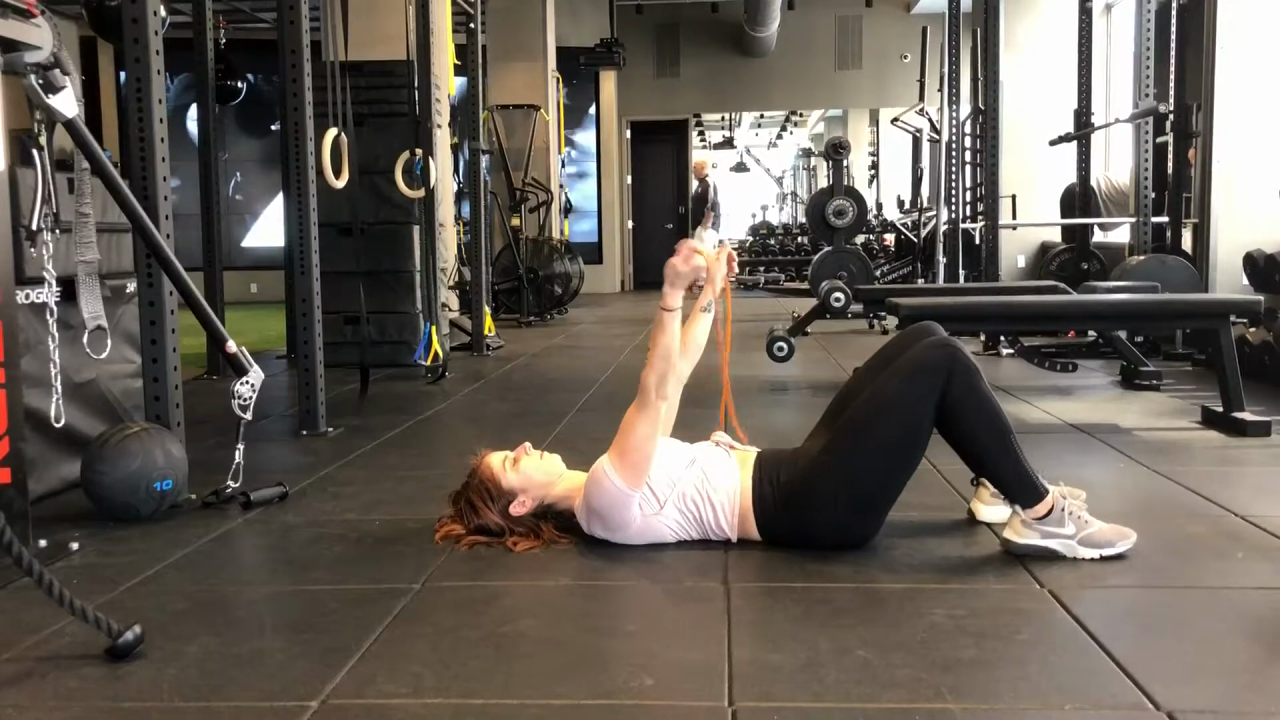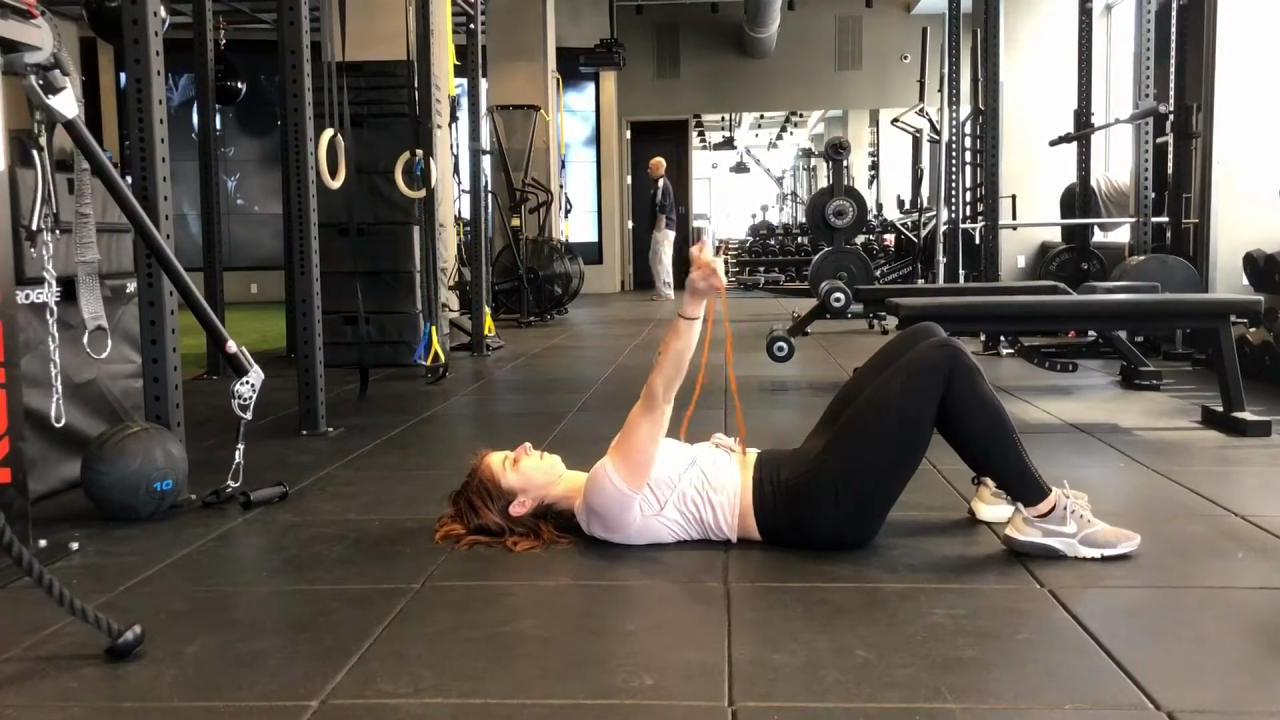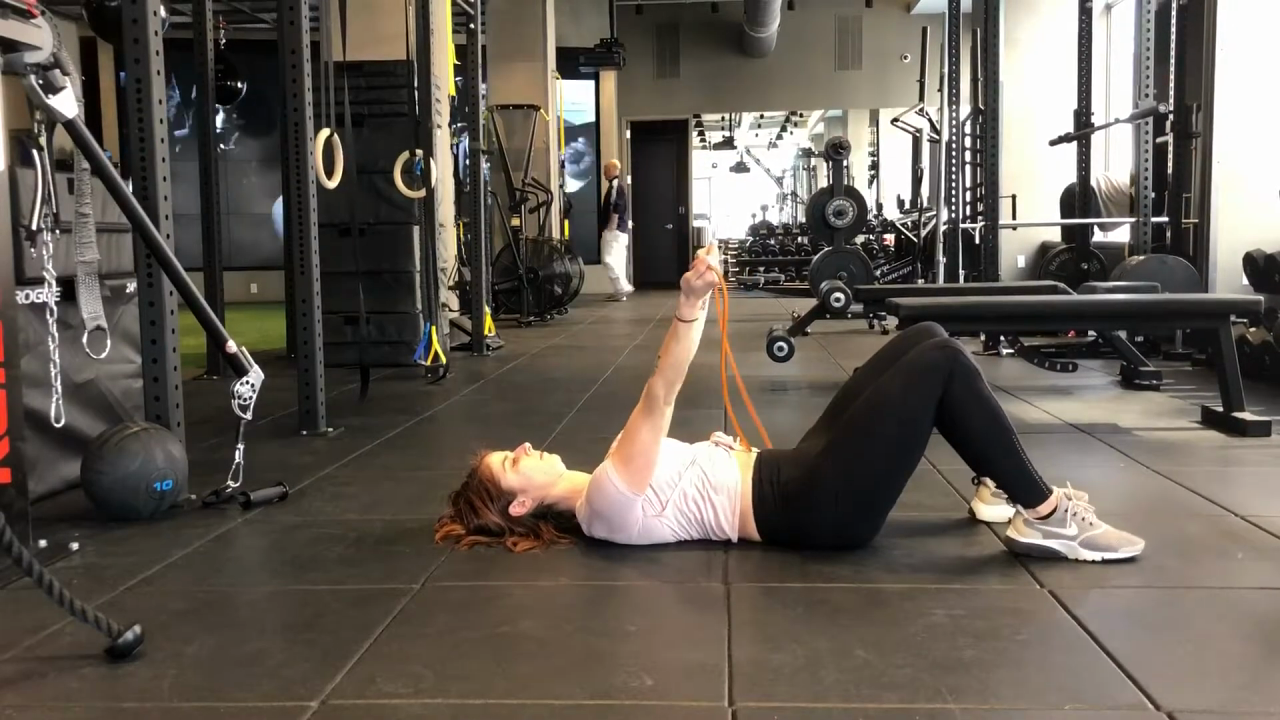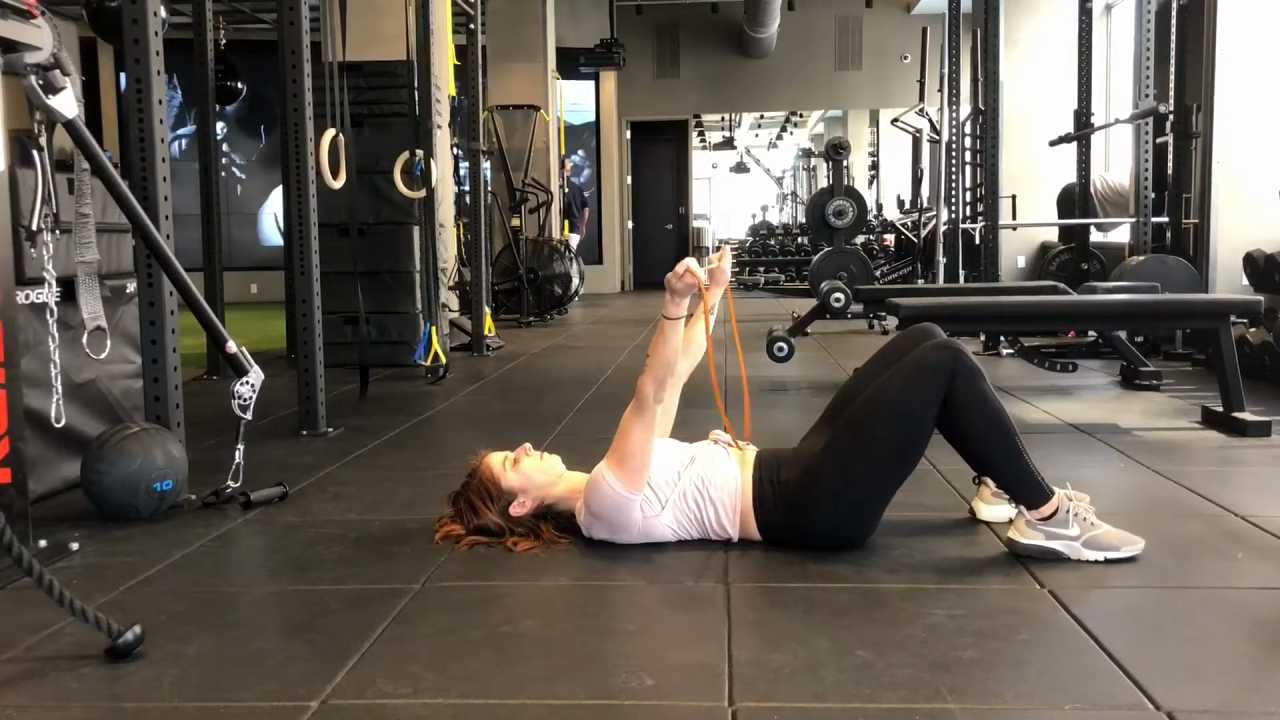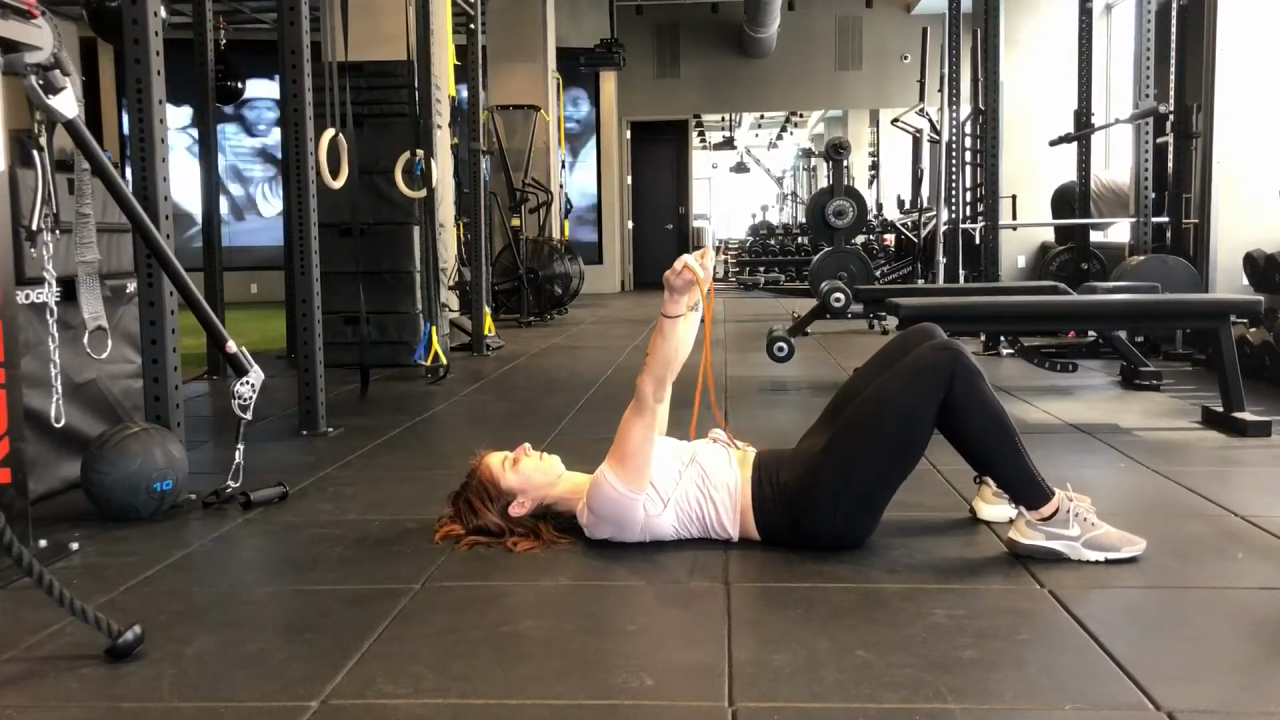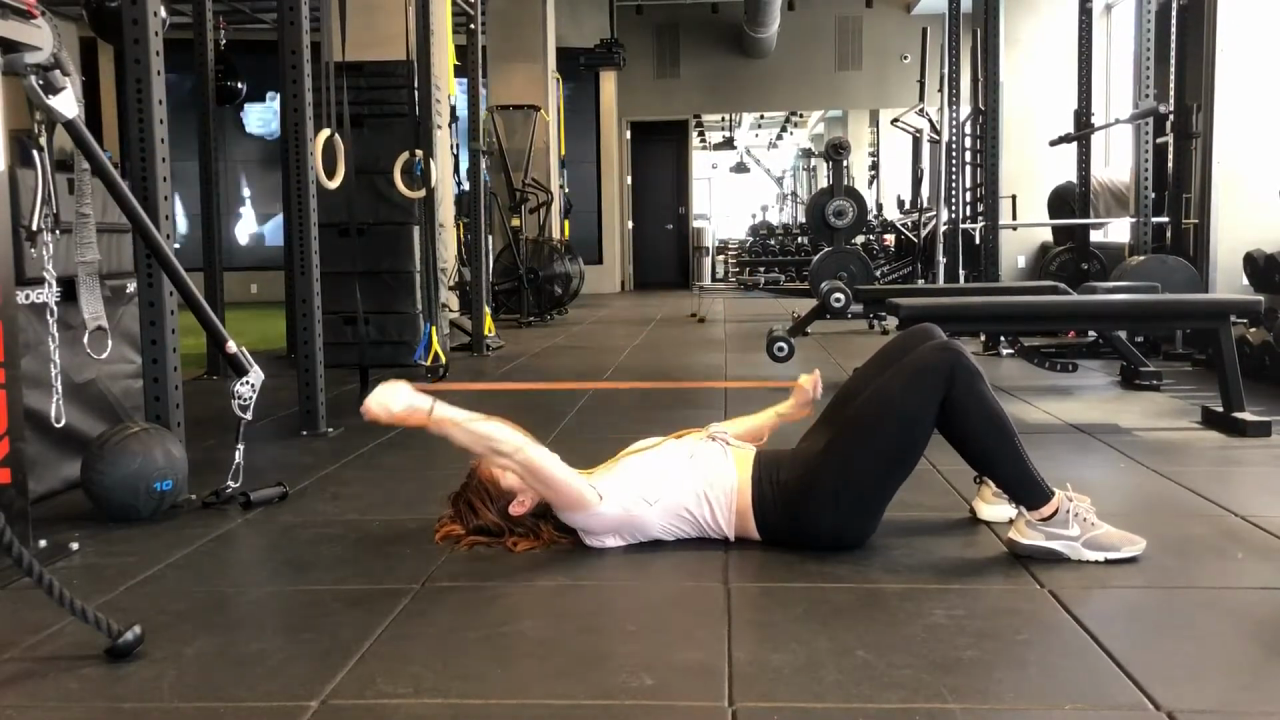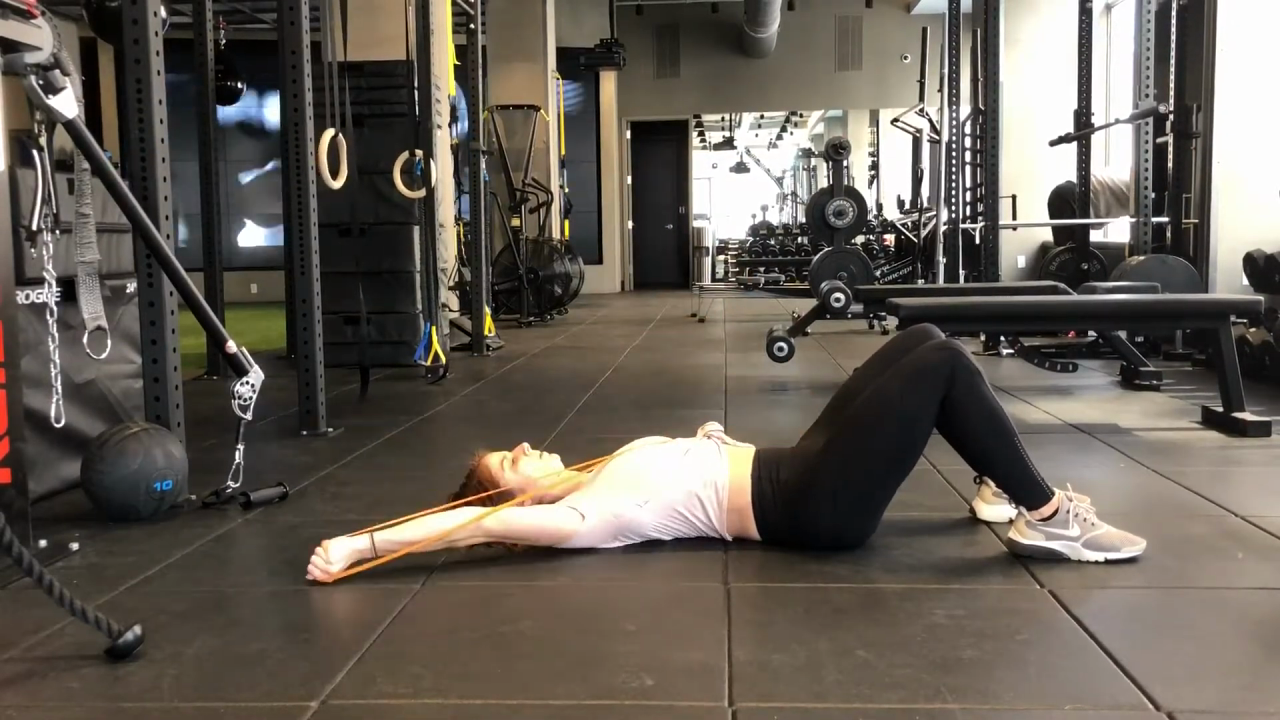
dt=0.7s
person 1, frame 1
left shoulder: (605, 478)
right shoulder: (603, 504)
left elbow: (673, 381)
right elbow: (650, 395)
left wrist: (708, 298)
right wrist: (672, 293)
left hip: (797, 476)
right hip: (817, 506)
left knee: (923, 339)
right knee: (939, 360)
left ankle: (1003, 489)
right ankle: (1041, 517)
person 1, frame 2
left shoulder: (605, 479)
right shoulder: (604, 503)
left elbow: (660, 390)
right elbow: (658, 396)
left wrist: (698, 300)
right wrist: (692, 304)
left hip: (795, 476)
right hip: (816, 508)
left knee: (924, 340)
right knee: (940, 362)
left ankle: (1006, 487)
right ankle: (1043, 516)
person 1, frame 3
left shoulder: (609, 477)
right shoulder: (605, 506)
left elbow: (658, 390)
right elbow: (657, 399)
left wrist: (700, 296)
right wrist: (688, 306)
left hip: (796, 474)
right hip: (814, 508)
left knee: (925, 340)
right knee: (941, 362)
left ankle: (1004, 488)
right ankle: (1045, 518)
person 1, frame 4
left shoulder: (608, 478)
right shoulder: (603, 505)
left elbow: (674, 382)
right elbow: (648, 397)
left wrist: (711, 296)
right wrist: (674, 305)
left hip: (795, 473)
right hip: (814, 507)
left knee: (925, 341)
right knee: (943, 364)
left ankle: (1003, 488)
right ankle: (1046, 518)
person 1, frame 5
left shoulder: (604, 483)
right shoulder: (606, 509)
left elbow: (657, 392)
right elbow: (647, 397)
left wrist: (696, 298)
right wrist: (673, 303)
left hip: (795, 475)
right hip: (815, 508)
left knee: (926, 341)
right knee: (943, 365)
left ankle: (1005, 488)
right ankle: (1049, 520)
person 1, frame 6
left shoulder: (608, 474)
right shoulder: (591, 515)
left elbow: (710, 436)
right elbow: (522, 446)
left wrist: (788, 406)
right wrist: (422, 406)
left hip: (787, 472)
right hip: (813, 508)
left knee: (925, 340)
right knee: (941, 365)
left ankle: (1003, 487)
right ankle: (1047, 518)
person 1, frame 7
left shoulder: (595, 478)
right shoulder: (578, 517)
right elbow: (483, 524)
right wrist: (359, 544)
left hip: (790, 472)
right hip: (812, 506)
left knee: (923, 343)
right knee: (940, 364)
left ankle: (1005, 488)
right ankle: (1047, 518)
